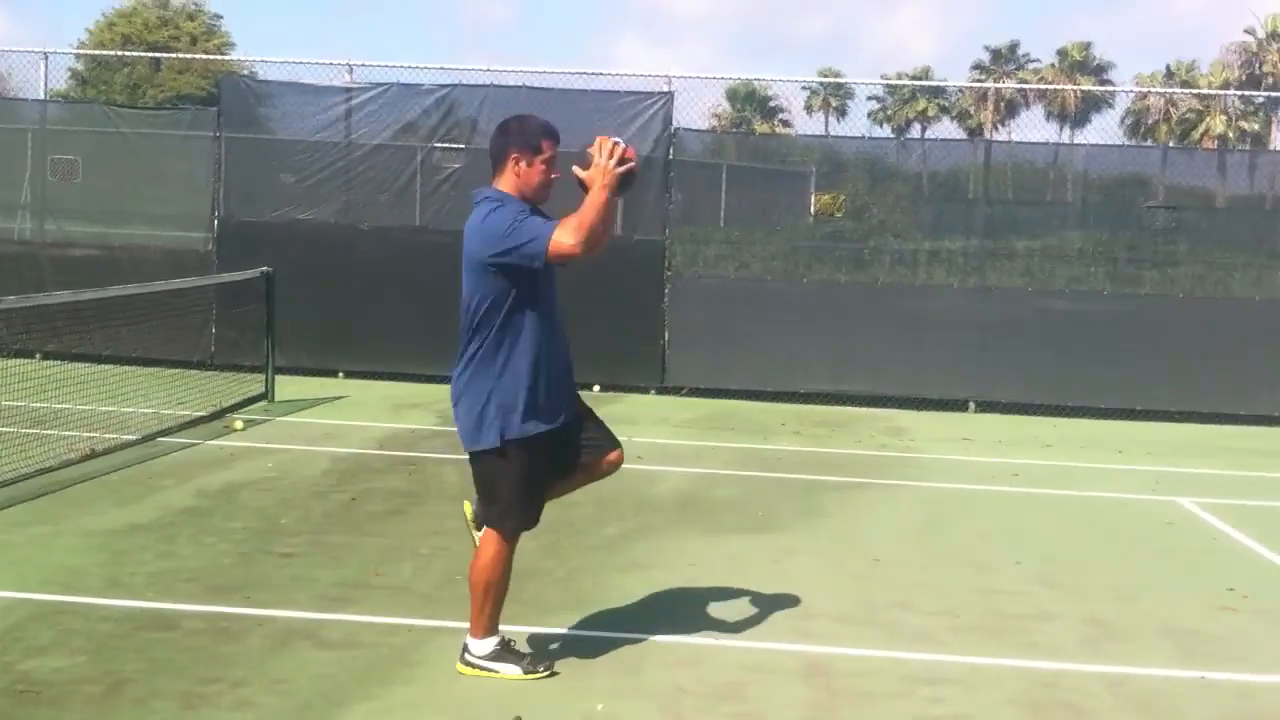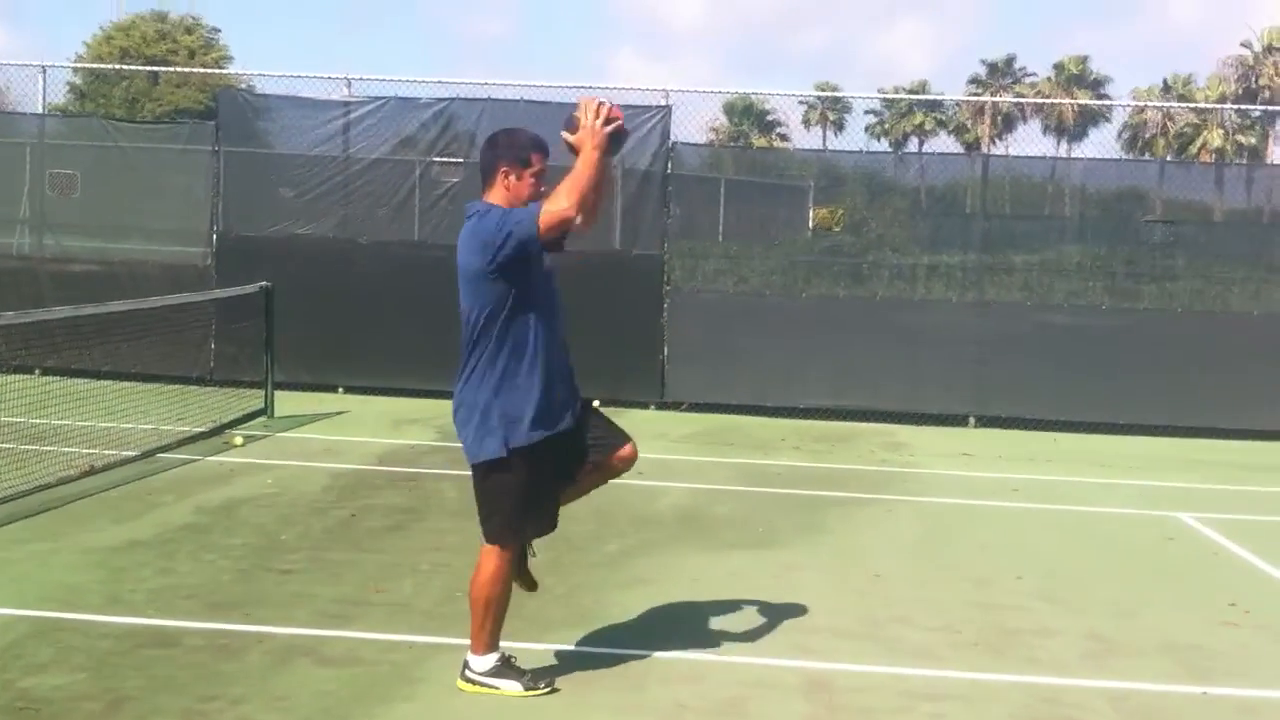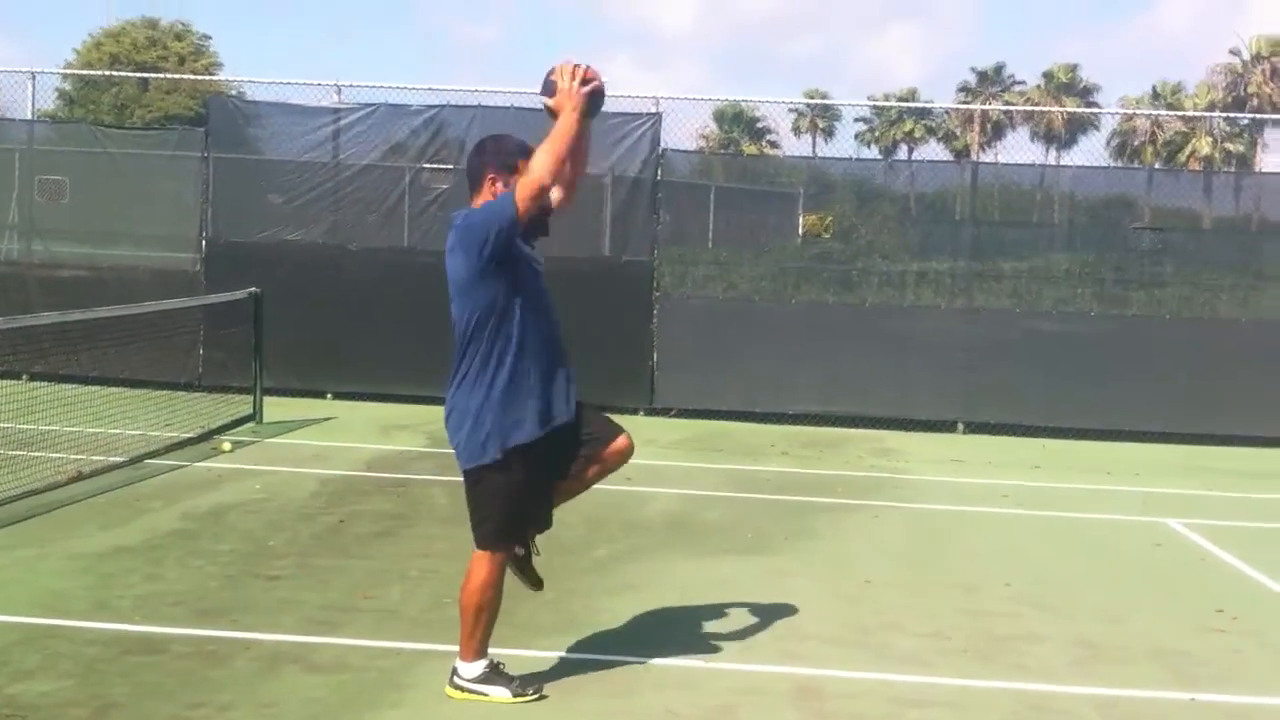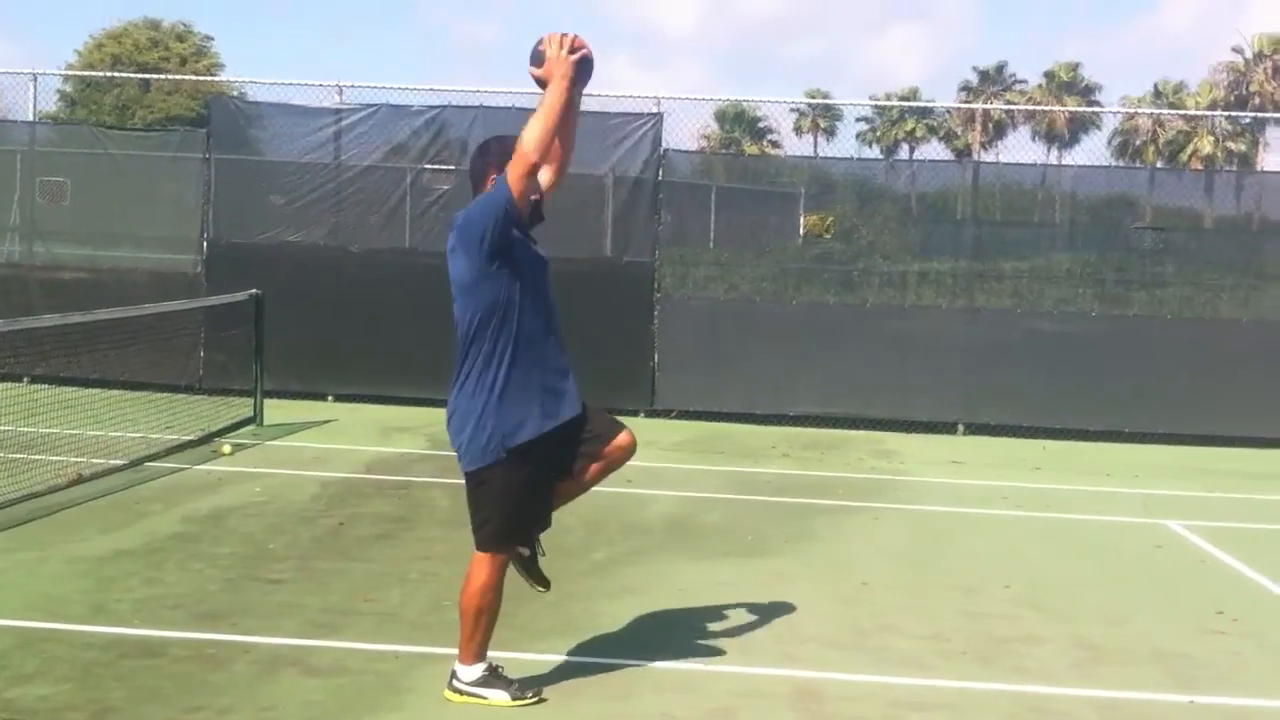
dt=0.1s
person 1, frame 1
left shoulder: (518, 214)
right shoulder: (496, 222)
left elbow: (583, 240)
right elbow: (571, 244)
left wrist: (602, 188)
right wrist: (601, 186)
left hip: (542, 393)
right hip: (500, 403)
left knee: (605, 456)
right knee: (505, 528)
left ankle: (488, 510)
right ankle: (481, 648)
person 1, frame 2
left shoulder: (515, 228)
right shoulder: (490, 231)
left elbow: (583, 213)
right elbow: (565, 210)
left wrist: (591, 149)
right wrist: (594, 144)
left hip: (546, 400)
right hip: (503, 412)
left knee: (618, 453)
right knee: (504, 539)
left ankle: (520, 522)
right ankle: (481, 664)
person 1, frame 3
left shoulder: (507, 234)
right shoulder: (474, 234)
left elbow: (564, 185)
right elbow: (536, 178)
left wrist: (578, 116)
right wrist: (569, 109)
left hip: (539, 407)
right hip: (494, 420)
left knee: (613, 447)
right knee: (493, 550)
left ankle: (524, 525)
right ankle: (470, 671)
person 1, frame 4
left shoulder: (509, 229)
right shoulder: (476, 229)
left elbow: (554, 161)
right elbow: (528, 155)
left wrist: (567, 84)
right wrist: (559, 79)
left hip: (542, 405)
right hip: (497, 420)
left knee: (616, 444)
right knee: (494, 552)
left ankle: (527, 527)
right ankle: (469, 674)
